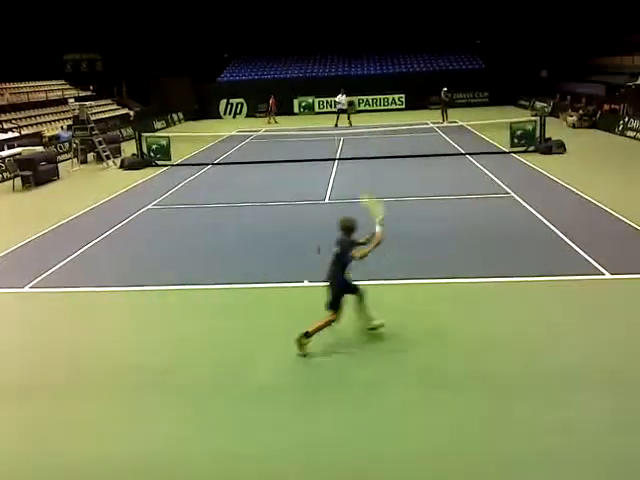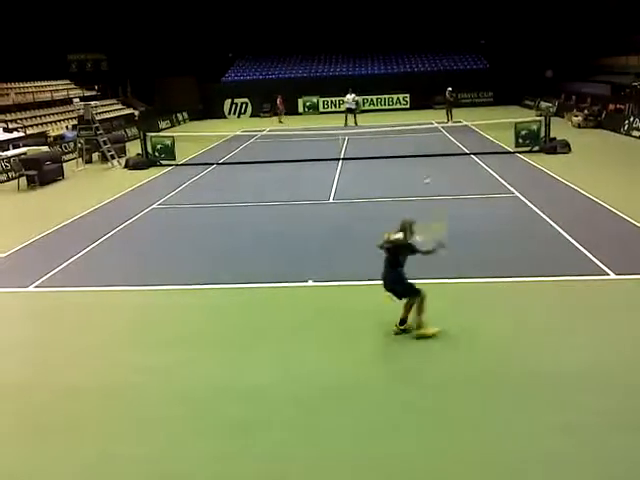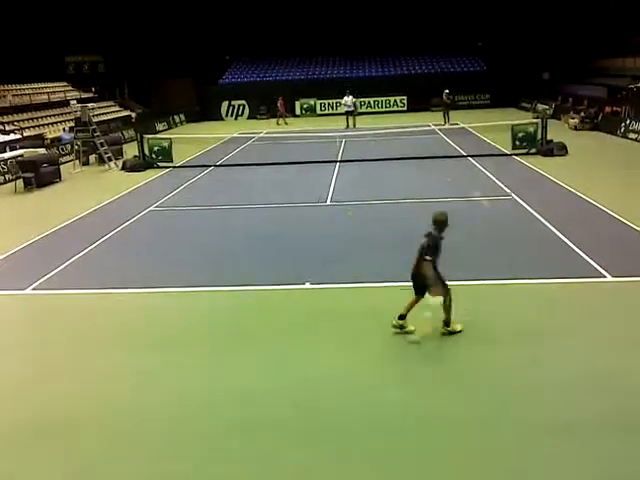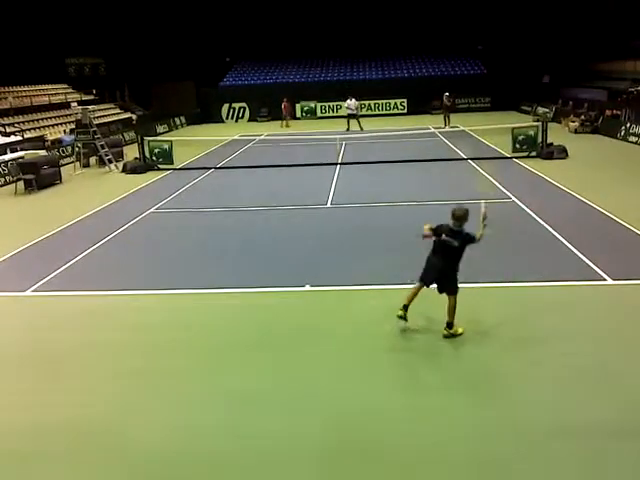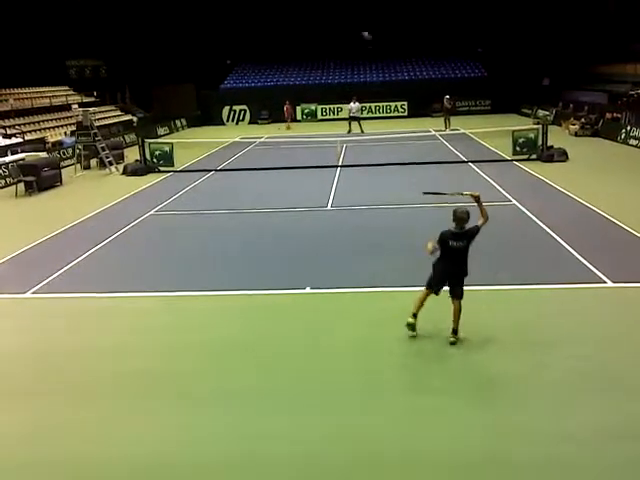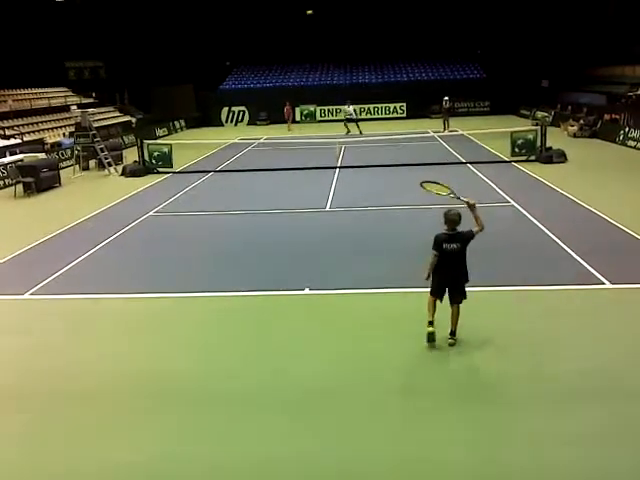
dt=0.3s
person 1, frame 1
left shoulder: (344, 241)
right shoulder: (346, 245)
left elbow: (363, 242)
right elbow: (358, 256)
left wrist: (375, 233)
right wrist: (375, 244)
left hip: (339, 279)
right hip: (337, 281)
left knee: (359, 293)
right knee: (334, 315)
left ankle: (368, 322)
right ankle: (304, 337)
person 1, frame 2
left shoulder: (405, 244)
right shoulder: (399, 243)
left elbow: (417, 251)
right elbow: (381, 246)
right wrist: (393, 241)
left hip: (393, 278)
right hip: (393, 280)
left knee: (413, 296)
right knee: (420, 295)
left ankle: (401, 325)
right ankle: (419, 329)
person 1, frame 3
left shoulder: (431, 234)
right shoulder: (435, 243)
right elbow: (427, 265)
right wrist: (435, 285)
left hip: (417, 271)
right hip: (427, 274)
left knee: (418, 296)
right knee: (446, 294)
left ankle: (400, 320)
right ankle: (447, 326)
person 1, frame 4
left shoulder: (442, 228)
right shoulder: (465, 237)
left elbow: (425, 235)
right elbow: (479, 237)
left wrist: (426, 228)
right wrist: (483, 223)
left hip: (433, 263)
right hip: (449, 269)
left knee: (420, 285)
right knee: (452, 297)
left ankle: (403, 311)
right ankle: (449, 328)
person 1, frame 5
left shoulder: (445, 234)
right shoulder: (470, 234)
left elbow: (432, 252)
right elbow: (485, 219)
left wrist: (430, 246)
right wrist: (479, 202)
left hip: (441, 268)
right hip: (458, 272)
left knee: (427, 291)
right knee: (457, 301)
left ankle: (413, 318)
right ankle: (454, 334)
person 1, frame 6
left shoulder: (439, 238)
right shoulder: (464, 236)
left elbow: (434, 259)
right elbow: (481, 227)
left wrist: (429, 272)
right wrist: (473, 210)
left hip: (440, 274)
right hip: (458, 275)
left knee: (433, 297)
right knee: (455, 304)
left ankle: (431, 325)
right ankle: (452, 335)
